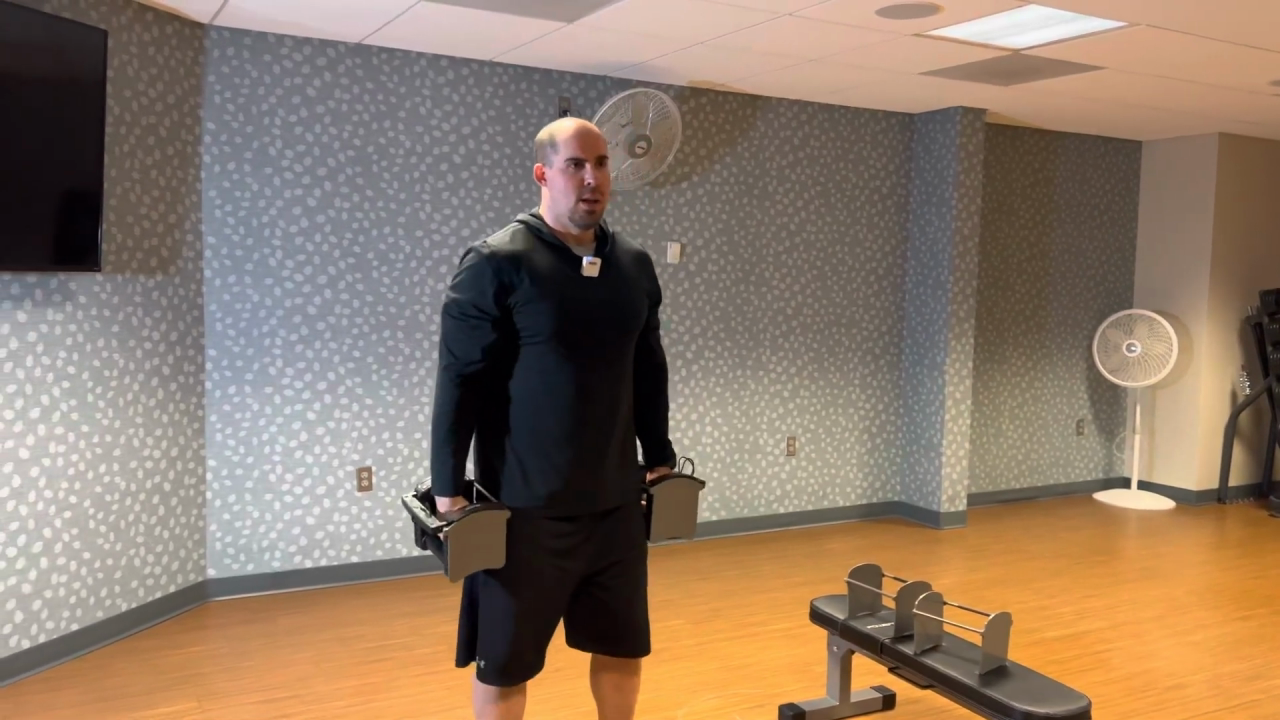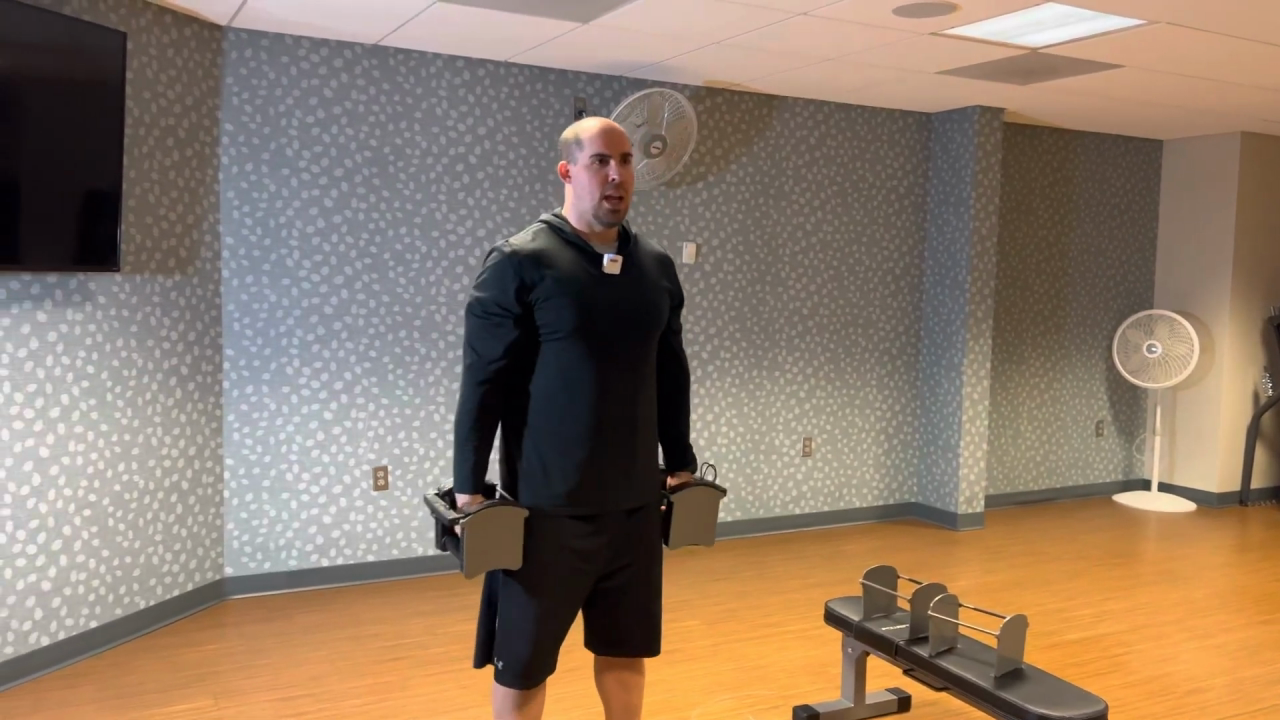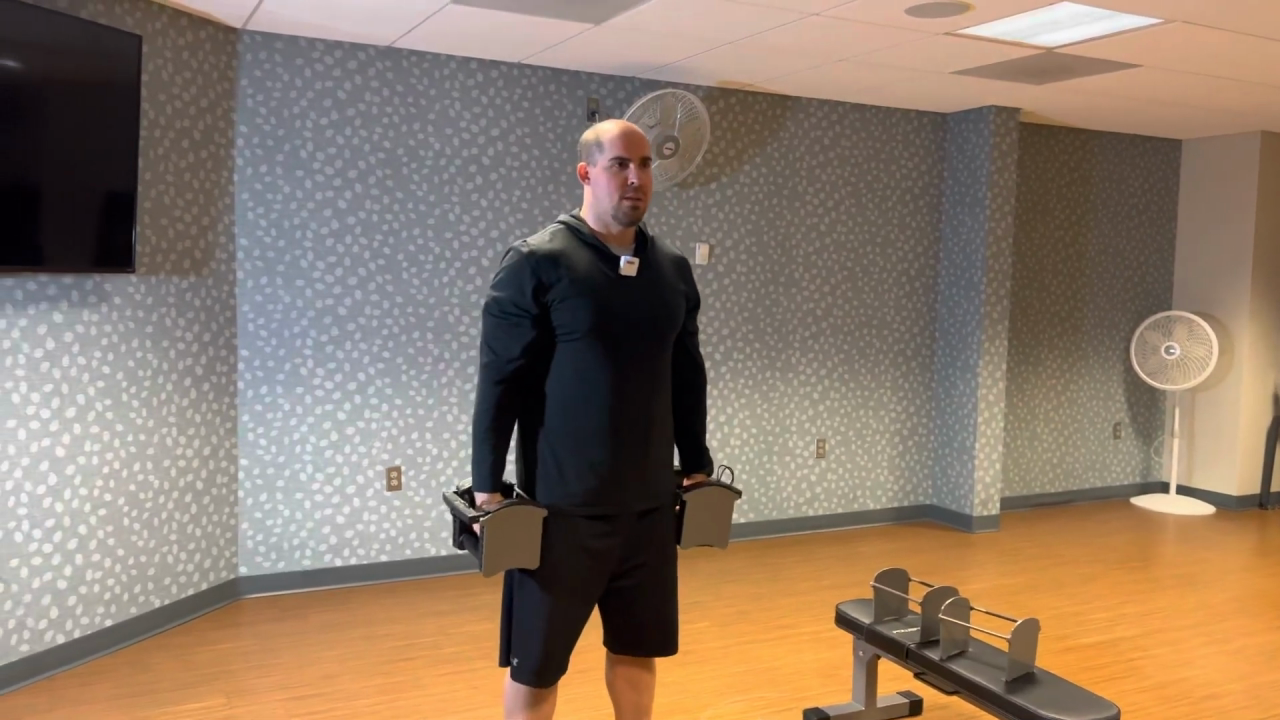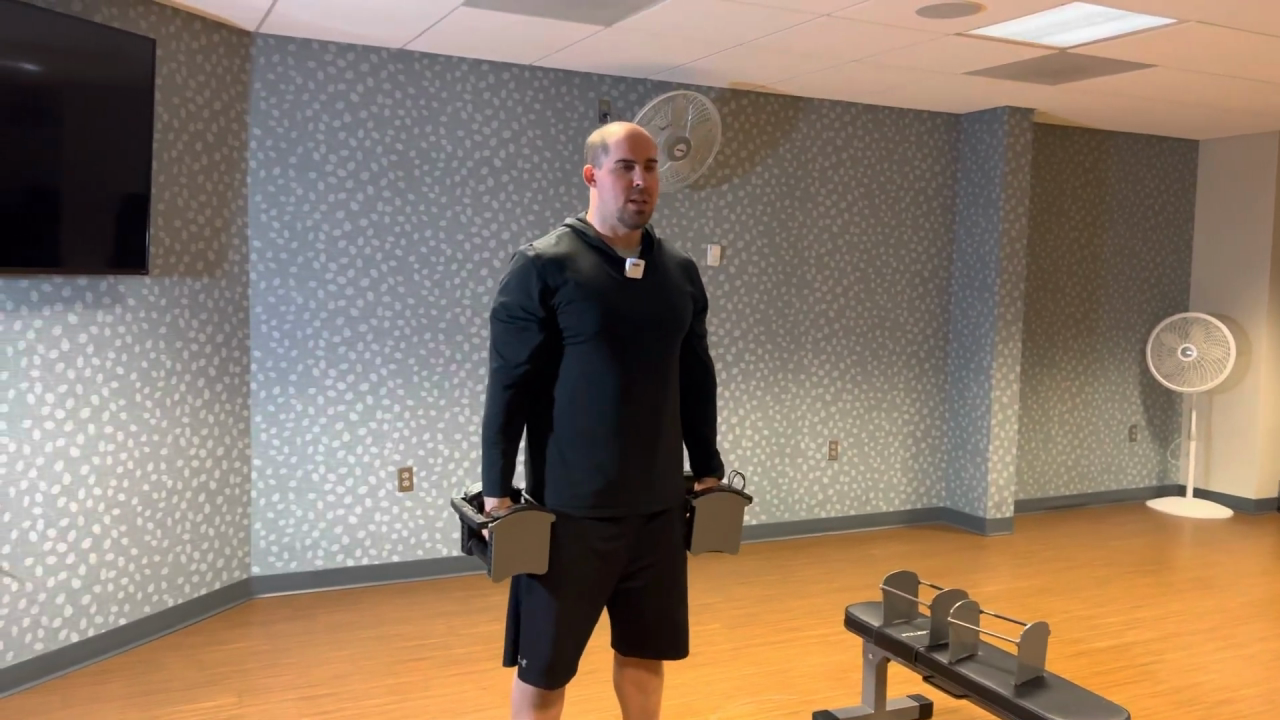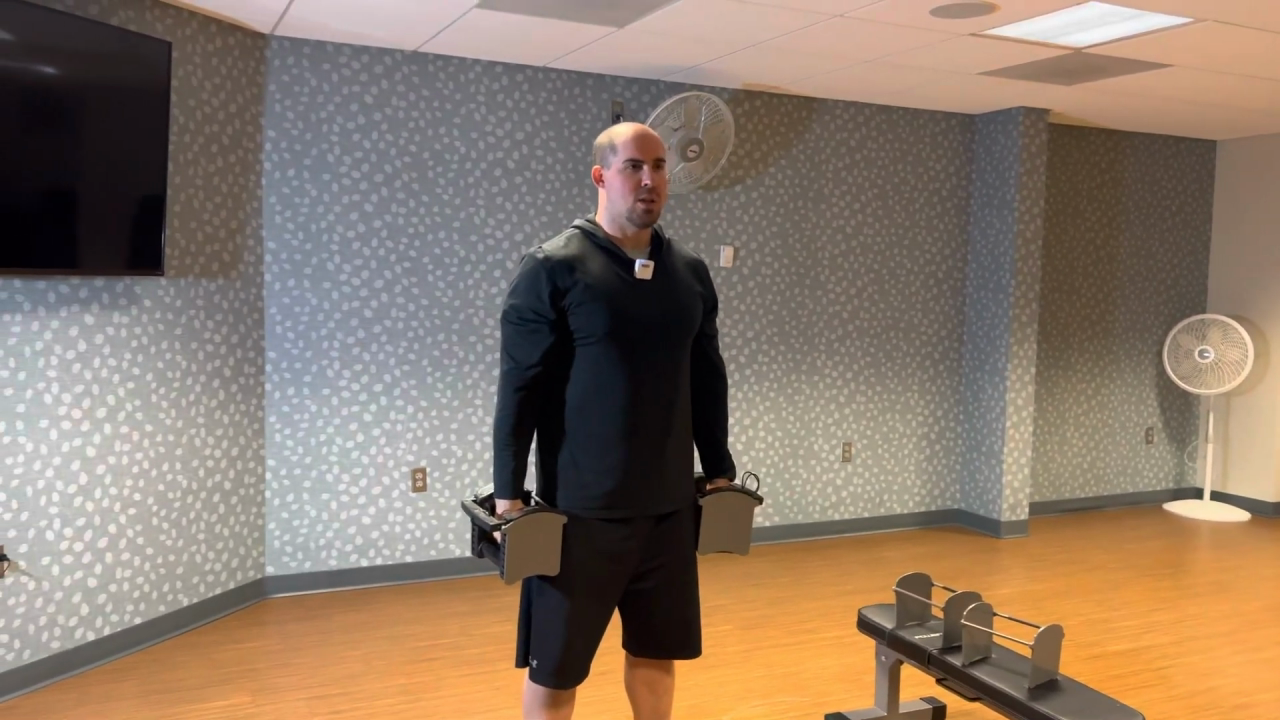
dt=0.3s
person 1, frame 1
left shoulder: (634, 266)
right shoulder: (495, 264)
right elbow: (459, 382)
left wrist: (659, 457)
right wrist: (449, 488)
left hip: (615, 499)
right hip: (526, 504)
left knee: (622, 645)
right knee: (504, 660)
person 1, frame 2
left shoulder: (656, 268)
right shoulder: (518, 264)
right elbow: (482, 382)
left wrist: (681, 464)
right wrist: (469, 486)
left hip: (635, 499)
right hip: (547, 504)
left knee: (626, 646)
right knee: (523, 659)
person 1, frame 3
left shoulder: (673, 270)
right shoulder: (536, 264)
left elbow: (688, 376)
right elbow: (500, 381)
left wrist: (696, 465)
right wrist: (487, 484)
left hip: (649, 500)
right hip: (561, 503)
left knee: (638, 647)
right knee: (536, 658)
person 1, frame 4
left shoulder: (680, 273)
right shoulder: (542, 266)
left elbow: (697, 379)
right elbow: (509, 385)
left wrist: (707, 469)
right wrist: (497, 489)
left hip: (658, 503)
right hip: (568, 506)
left knee: (646, 648)
right knee: (544, 660)
person 1, frame 5
left shoulder: (690, 273)
right shoulder: (551, 269)
left elbow: (707, 380)
right elbow: (520, 388)
left wrist: (719, 470)
right wrist: (508, 492)
left hip: (669, 505)
right hip: (579, 508)
left knee: (657, 649)
right knee: (555, 661)
